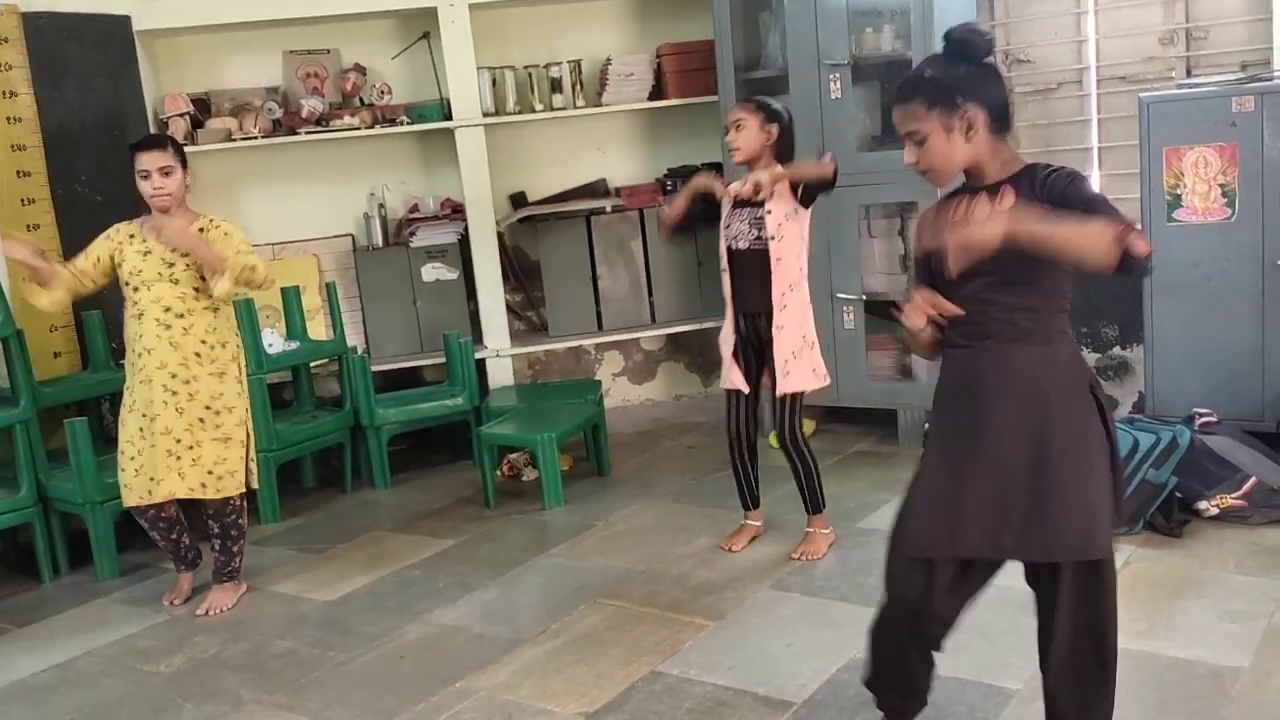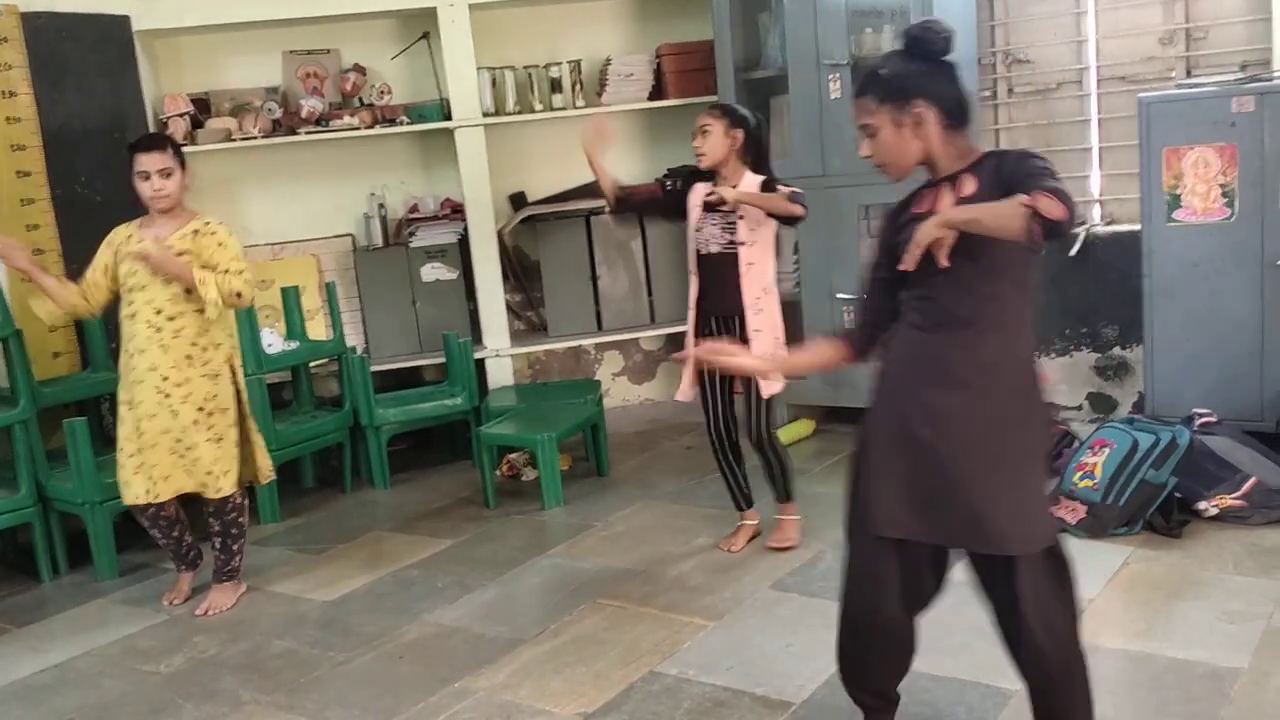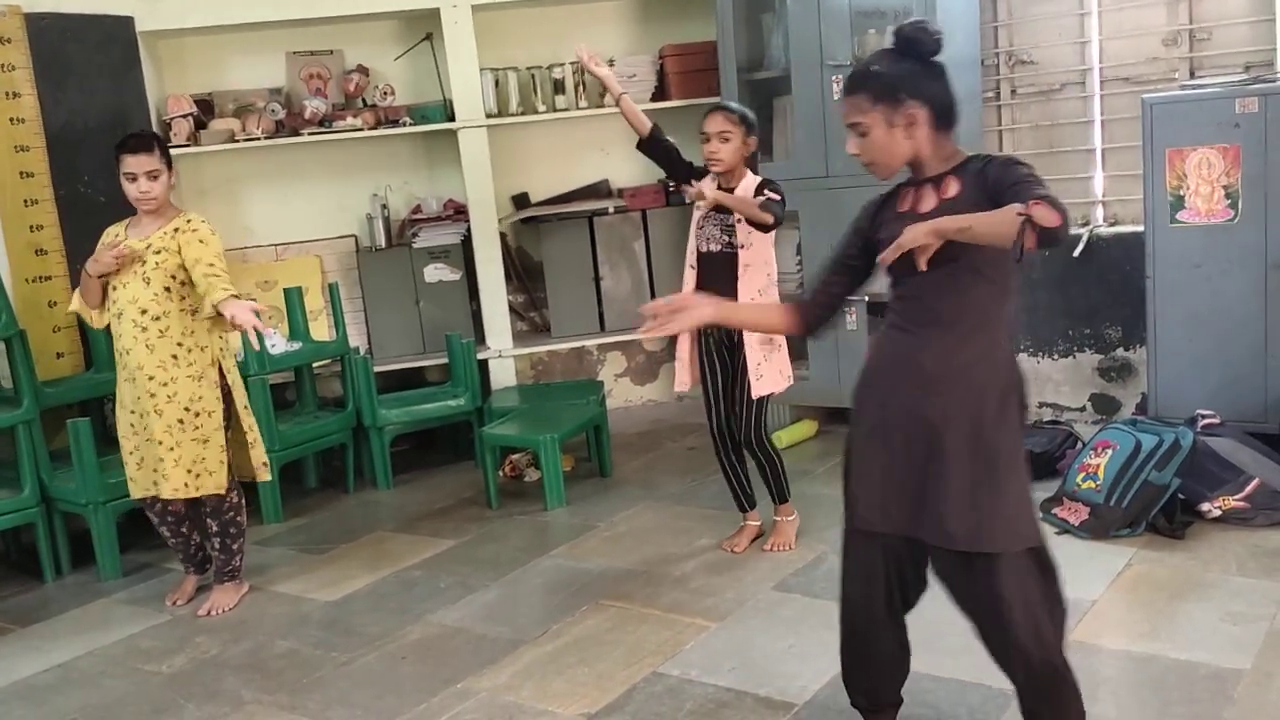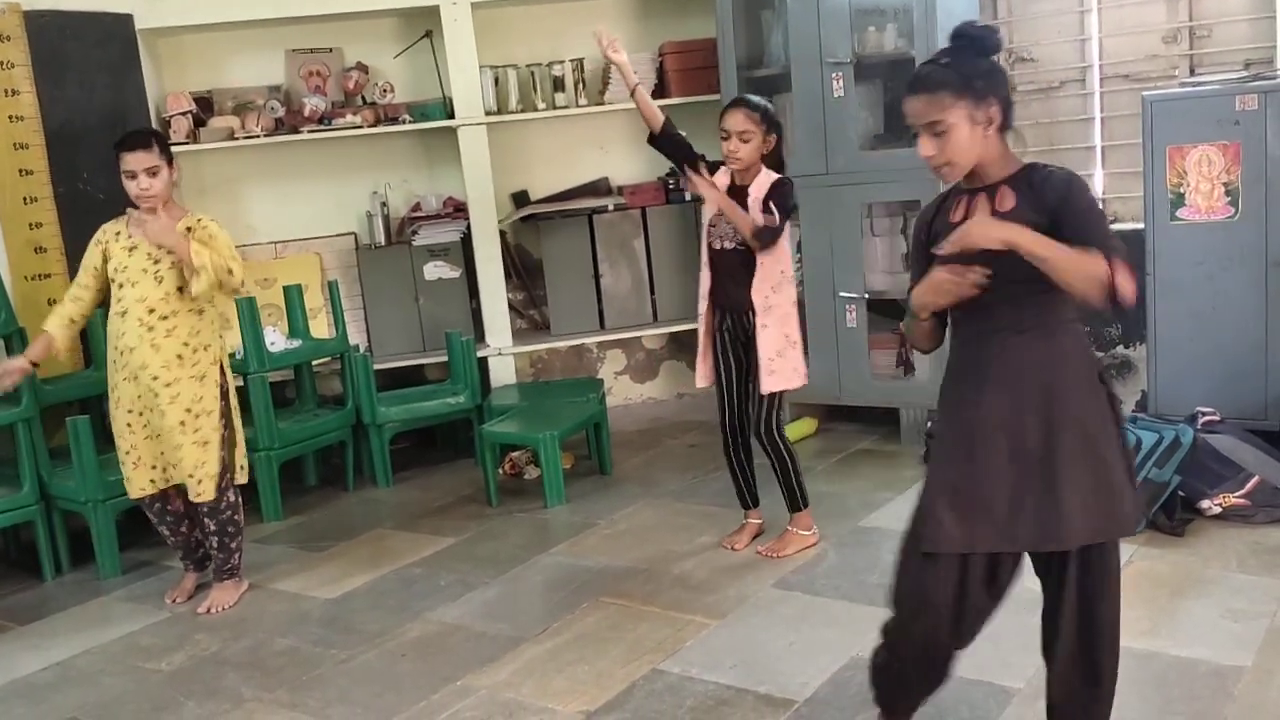
dt=0.4s
person 1, frame 1
left shoulder: (1051, 188)
right shoulder: (940, 221)
left elbow: (1130, 250)
left wrist: (1010, 224)
right wrist: (918, 320)
left hip: (1052, 417)
right hip: (966, 421)
left knee: (1075, 595)
right knee: (917, 583)
person 1, frame 2
left shoulder: (1014, 171)
right shoulder: (900, 211)
left elbow: (1055, 213)
right elbow: (865, 335)
left wrist: (951, 219)
right wrist: (763, 363)
left hip: (991, 416)
right hip: (904, 414)
left knee: (1031, 593)
right knee: (882, 587)
person 1, frame 3
left shoulder: (996, 180)
right shoulder: (883, 213)
left elbow: (1049, 222)
right elbow: (810, 312)
left wrist: (941, 227)
right wrist: (712, 308)
left hip: (975, 415)
right hip: (889, 411)
left knee: (1010, 591)
right knee: (873, 584)
person 1, frame 4
left shoulder: (1054, 192)
right shoulder: (936, 220)
left elbow: (1117, 287)
right elbow: (923, 339)
left wrist: (1016, 237)
right wrist: (924, 303)
left hip: (1063, 416)
right hip: (975, 421)
left knee: (1081, 594)
right knee: (932, 583)
person 2, frame 1
left shoulder: (793, 187)
right shoulder: (728, 194)
left elbow: (828, 170)
right elbow: (669, 222)
left wrist: (775, 175)
right wrist: (695, 187)
left hip: (785, 322)
right hip: (740, 325)
left knee: (788, 432)
right knee: (738, 429)
left ankle: (819, 524)
right ankle: (751, 517)
person 2, frame 2
left shoulder: (763, 188)
right shoulder: (694, 196)
left elbow: (797, 208)
right elbow: (625, 200)
left wrist: (739, 196)
right wrist: (595, 154)
left hip: (753, 323)
right hip: (708, 325)
left knee: (759, 429)
right knee: (718, 430)
left ankle: (788, 511)
right ankle: (747, 516)
person 2, frame 3
left shoulder: (763, 191)
right shoulder: (700, 183)
left elbow: (768, 218)
right elbow: (652, 139)
left wrist: (718, 198)
right wrist: (609, 82)
left hip: (752, 325)
right hip: (710, 327)
left knee: (751, 431)
right knee: (721, 429)
left ankle: (786, 513)
right ankle: (750, 518)
person 2, frame 4
left shoulder: (778, 189)
right shoulder: (714, 178)
left elbow: (765, 236)
right elbow: (664, 133)
left wrist: (719, 201)
right wrist: (626, 70)
left hip: (767, 320)
right hip: (724, 320)
left knee: (765, 426)
right knee: (731, 425)
left ankle: (803, 523)
right ankle: (752, 516)
person 3, frame 1
left shoulder: (212, 233)
right shoulder: (118, 239)
left elbow: (252, 273)
right elbow: (66, 281)
left wrist: (191, 242)
left hip: (207, 381)
right hip: (146, 384)
left knee: (219, 479)
right knee: (145, 486)
left ankle: (229, 577)
right ankle: (185, 564)
person 3, frame 2
left shoulder: (210, 234)
right shoulder: (121, 239)
left elbow: (241, 291)
right elbow: (82, 300)
left wrist: (176, 267)
left hip: (203, 380)
right hip: (144, 386)
left knee: (219, 477)
right knee: (145, 488)
left ankle: (228, 576)
right ankle: (186, 564)
person 3, frame 3
left shoulder: (193, 231)
right shoulder: (112, 238)
left elbow: (213, 280)
right elbow: (94, 313)
left wrist: (231, 304)
right wrist: (91, 272)
left hip: (194, 378)
right hip: (138, 385)
left knee: (211, 477)
right knee: (153, 485)
left ankle: (231, 576)
right ankle: (195, 566)
person 3, frame 4
left shoulder: (201, 230)
right shoulder: (109, 236)
left elbow: (230, 278)
right elbow: (76, 303)
left wrist: (173, 243)
left hip: (192, 379)
right hip: (132, 384)
left knee: (210, 478)
right knee: (153, 484)
left ankle: (229, 574)
right ankle: (194, 564)
